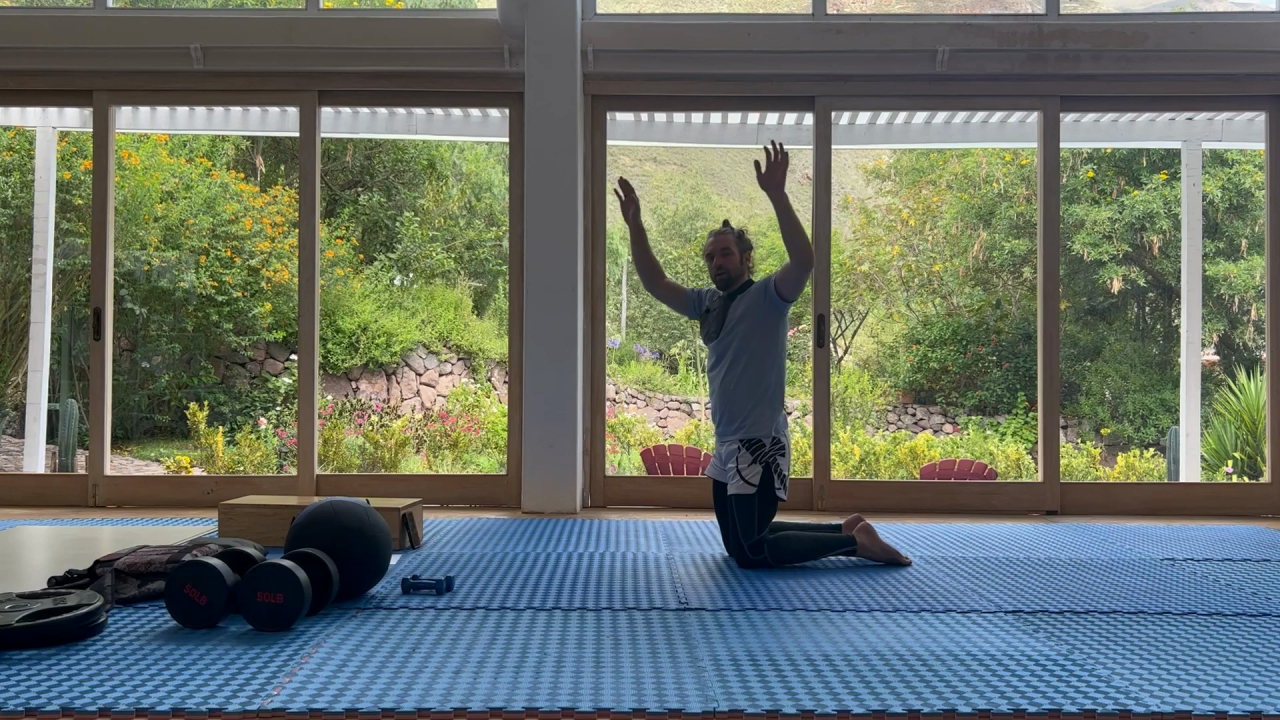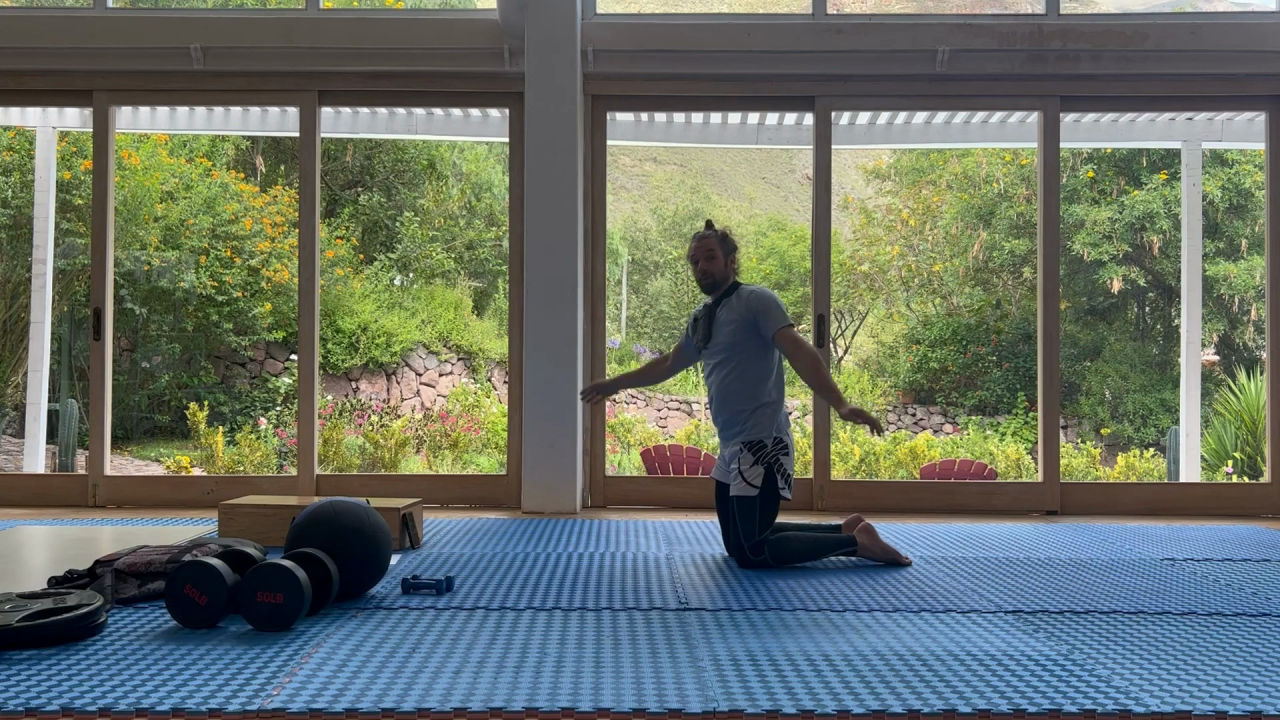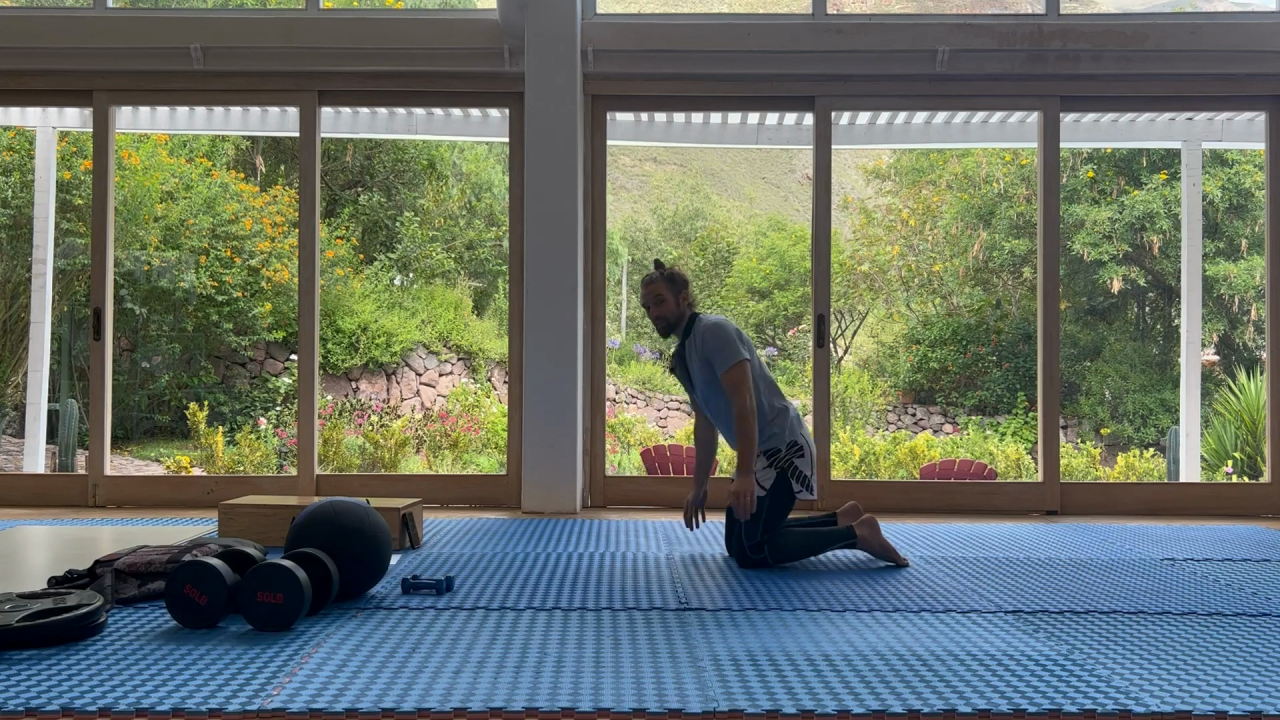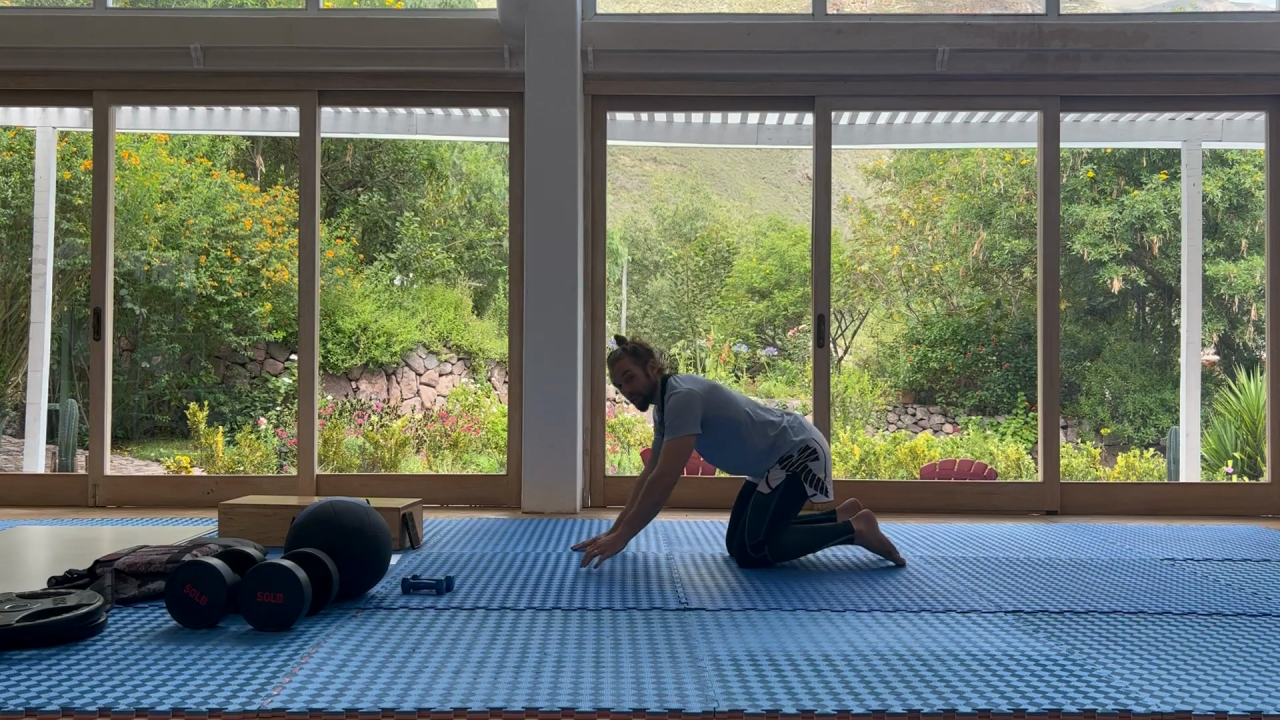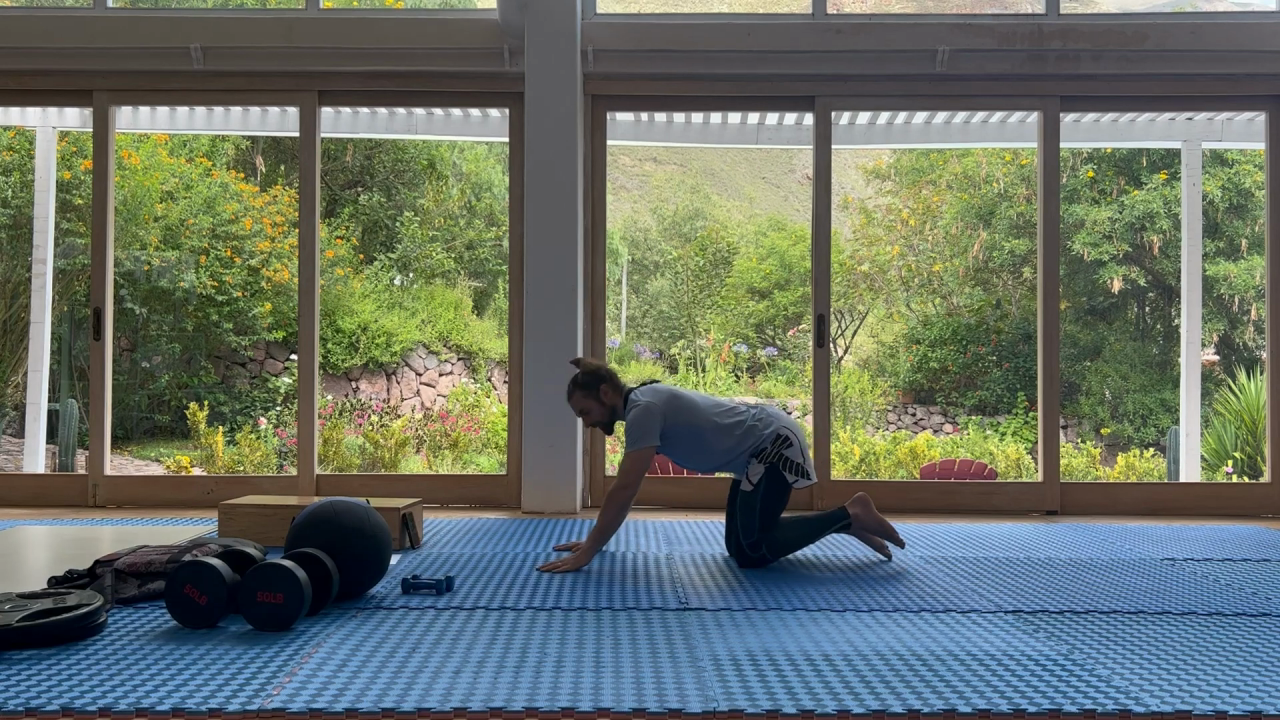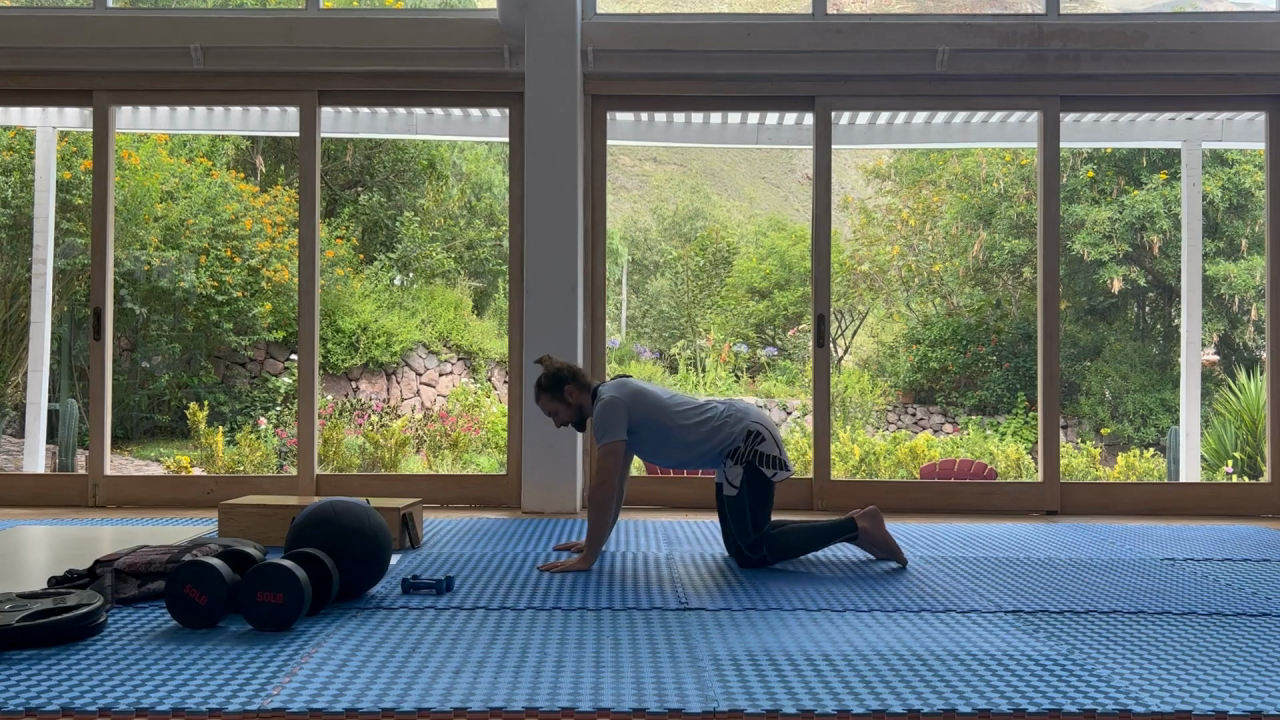
dt=0.4s
person 1, frame 1
left shoulder: (769, 295)
right shoulder: (707, 303)
left elbow: (804, 258)
right elbow: (653, 282)
left wrist: (776, 194)
right wrist: (635, 223)
left hip: (758, 443)
right hip: (728, 445)
left knee: (751, 551)
right knee: (741, 541)
left ankle: (855, 541)
right ankle: (846, 528)
person 1, frame 2
left shoulder: (755, 300)
right shoulder: (702, 317)
left elbow: (799, 352)
right elbow: (668, 364)
left wrist: (840, 404)
right wrist: (615, 384)
left hip: (759, 446)
right hip: (733, 449)
left knee: (751, 552)
right knee: (741, 543)
left ankle: (855, 542)
right ankle: (846, 530)
person 1, frame 3
left shoulder: (713, 332)
right shoulder: (684, 353)
left elbow: (743, 404)
right elbow: (705, 422)
left wrist: (745, 475)
right wrist: (699, 485)
left hip: (781, 448)
right hip: (763, 451)
left knee: (750, 551)
right knee: (740, 544)
left ankle: (855, 533)
right ankle: (841, 520)
person 1, frame 4
left shoulder: (682, 397)
right shoulder: (666, 408)
left elbow: (665, 479)
right elbow: (649, 477)
left wrist: (621, 538)
right wrist: (613, 531)
left hip: (799, 454)
right hip: (779, 459)
left knee: (752, 552)
right knee: (740, 543)
left ankle: (854, 529)
right ankle: (840, 516)
person 1, frame 5
left shoulder: (642, 410)
right shoulder: (642, 405)
left elbow: (623, 491)
right elbow: (625, 489)
left wrist: (588, 552)
right wrist: (592, 540)
left hip: (775, 445)
right hip: (762, 448)
left knee: (750, 552)
right knee: (739, 544)
left ankle: (849, 515)
right ankle: (846, 517)
person 1, frame 6
left shoulder: (608, 405)
right shoulder: (618, 396)
left elbow: (603, 488)
right elbow: (617, 484)
left wrist: (589, 555)
right wrist: (595, 539)
left hip: (748, 440)
right hip: (741, 437)
left knee: (752, 553)
right knee: (741, 542)
left ankle: (855, 526)
right ankle: (850, 526)
